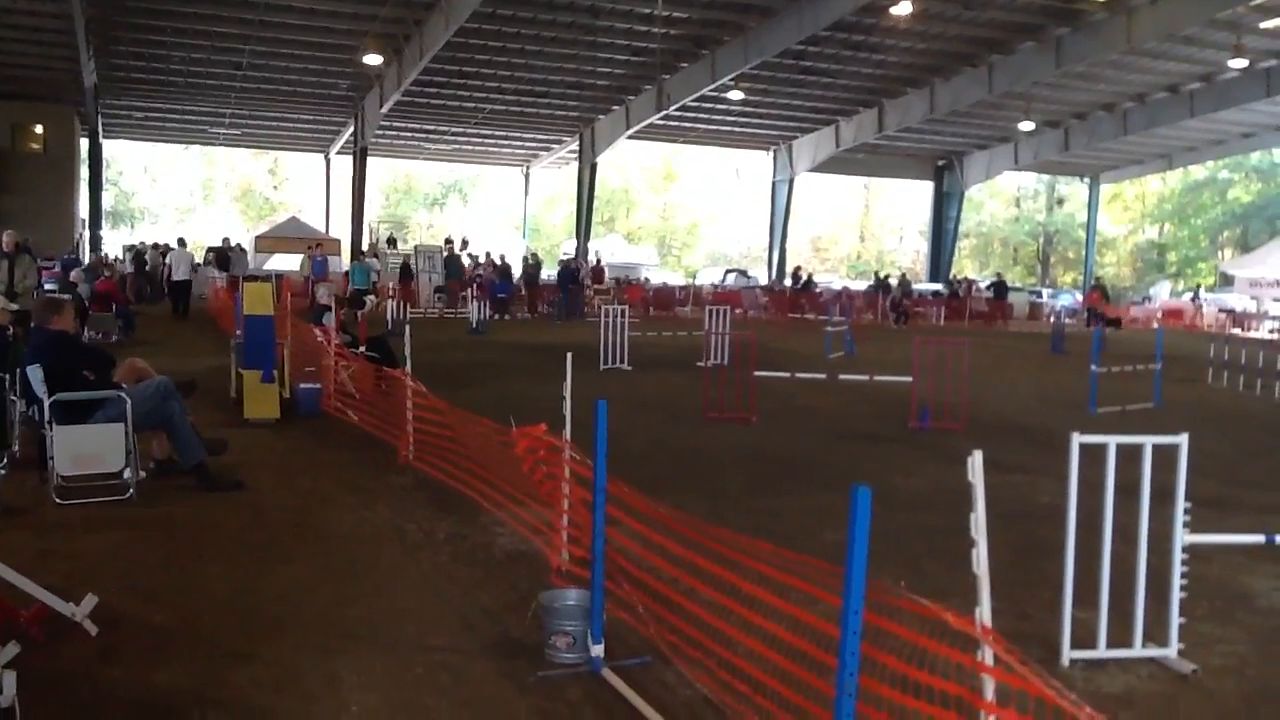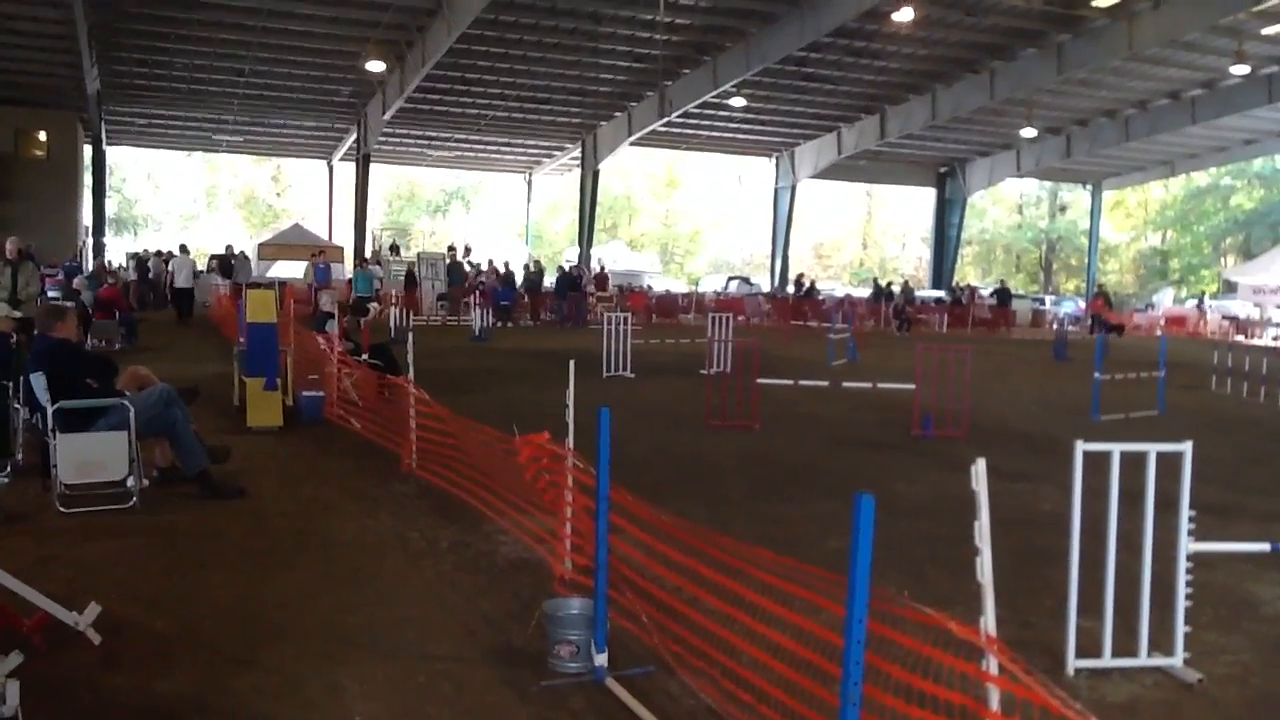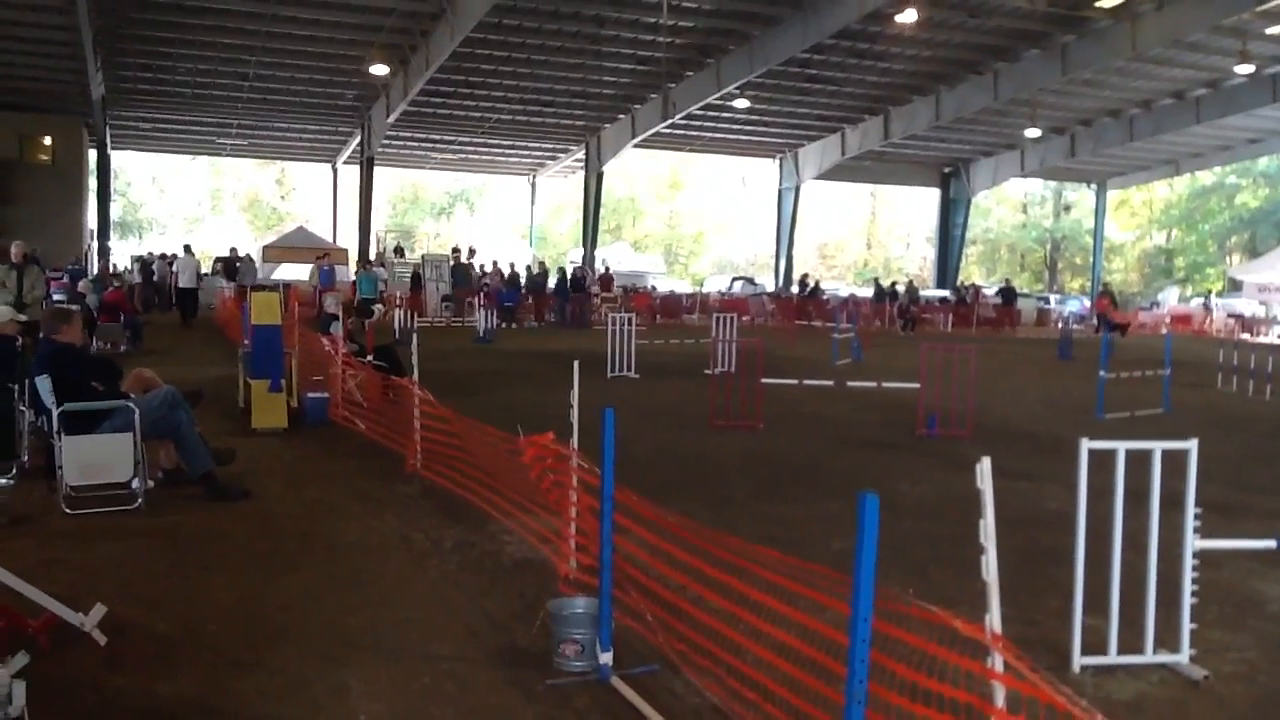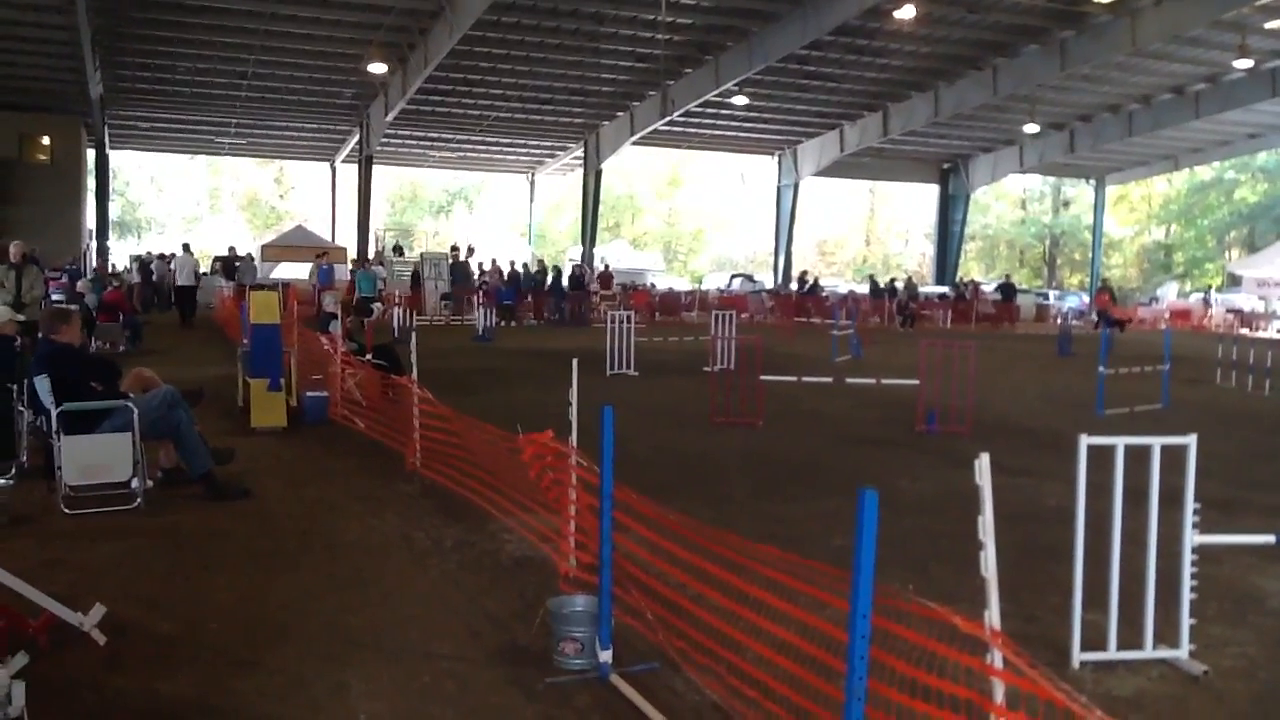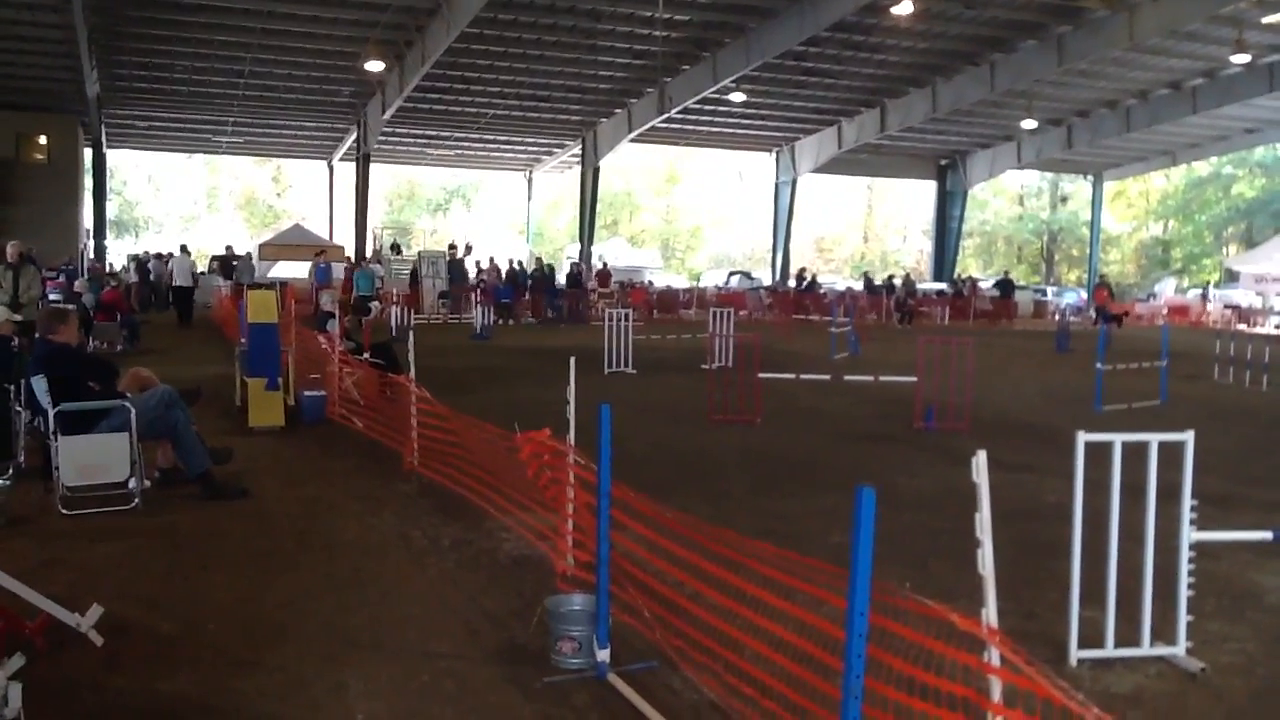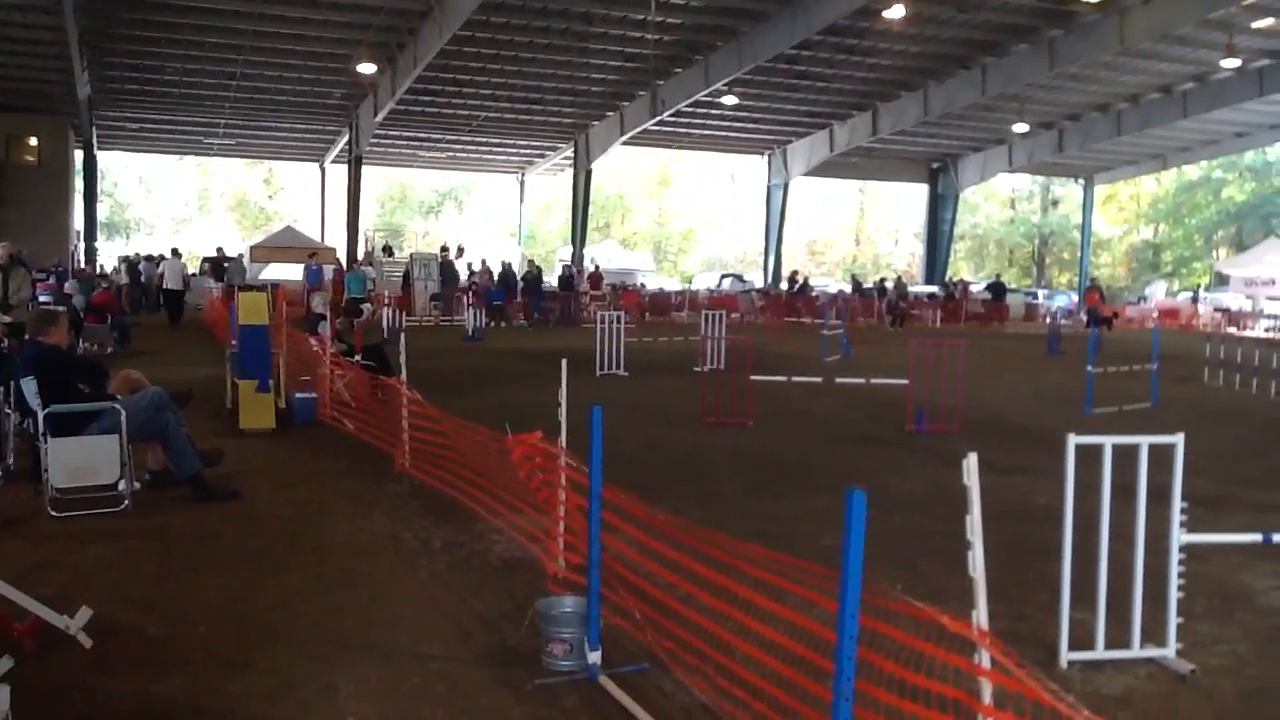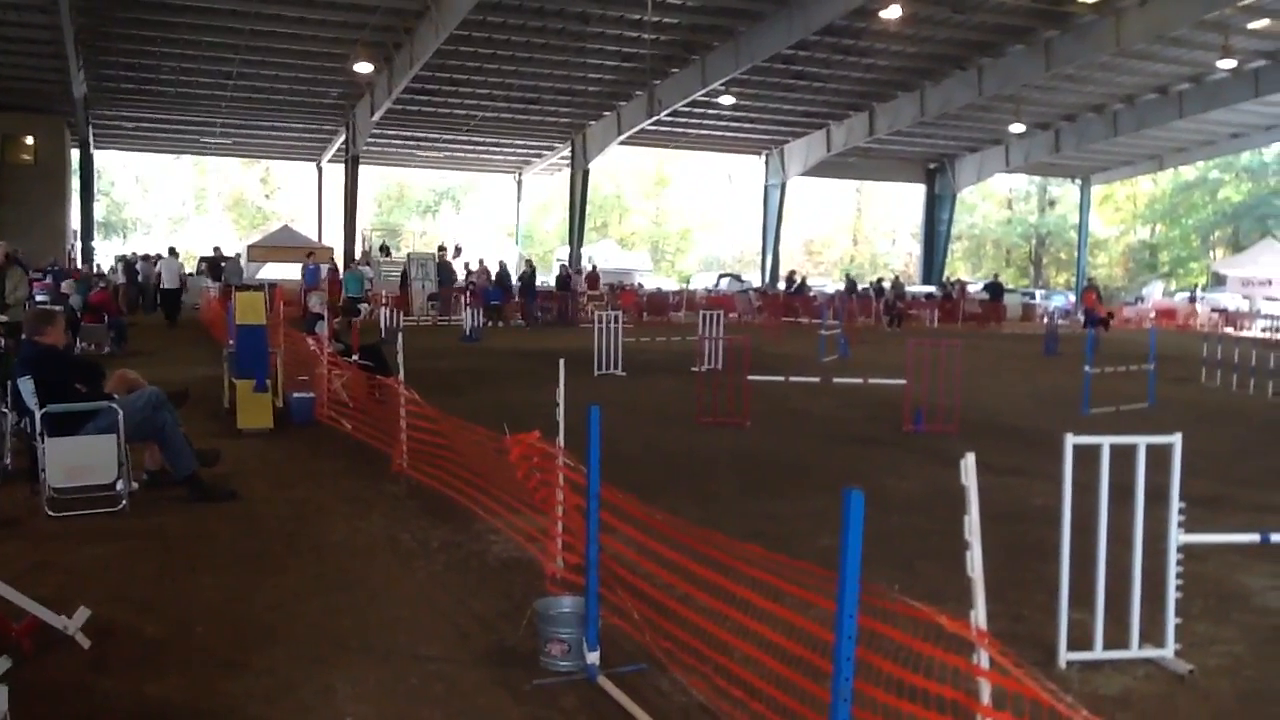
dt=0.1s
person 1, frame 1
left shoulder: (38, 342)
right shoulder: (56, 341)
right elbow: (105, 362)
left hip: (78, 414)
right hip: (92, 415)
left knee: (168, 408)
right knee: (163, 386)
left ankle: (201, 472)
right ankle: (196, 442)
person 1, frame 2
left shoulder: (41, 350)
right shoulder: (59, 348)
right elbow: (108, 369)
left hip: (81, 422)
right hip: (94, 423)
left knee: (171, 415)
right knee: (166, 393)
left ankle: (204, 479)
right ankle: (200, 455)
person 1, frame 3
left shoulder: (46, 353)
right shoulder: (63, 353)
right elbow: (113, 372)
left hip: (87, 424)
right hip: (99, 425)
left knee: (176, 417)
right knee: (170, 395)
left ankle: (210, 482)
right ankle: (204, 452)
person 1, frame 4
left shoulder: (45, 353)
right shoulder: (62, 353)
right elbow: (112, 372)
left hip: (86, 424)
right hip: (98, 426)
left knee: (175, 416)
right knee: (170, 395)
left ankle: (209, 480)
right ankle: (204, 453)
person 1, frame 5
left shoulder: (42, 353)
right shoulder: (59, 353)
right elbow: (108, 371)
left hip: (83, 425)
right hip: (96, 425)
left knee: (173, 416)
right knee: (167, 395)
left ankle: (205, 479)
right ankle: (202, 455)
person 1, frame 6
left shoulder: (32, 355)
right shoulder: (49, 355)
right elbow: (98, 373)
left hip: (74, 426)
right hip: (85, 427)
left knee: (163, 418)
right knee: (157, 397)
left ankle: (193, 480)
person 1, frame 7
left shoulder: (29, 354)
right shoulder: (46, 355)
right elbow: (94, 373)
left hip: (71, 426)
right hip: (82, 427)
left knee: (160, 417)
right knee: (154, 397)
